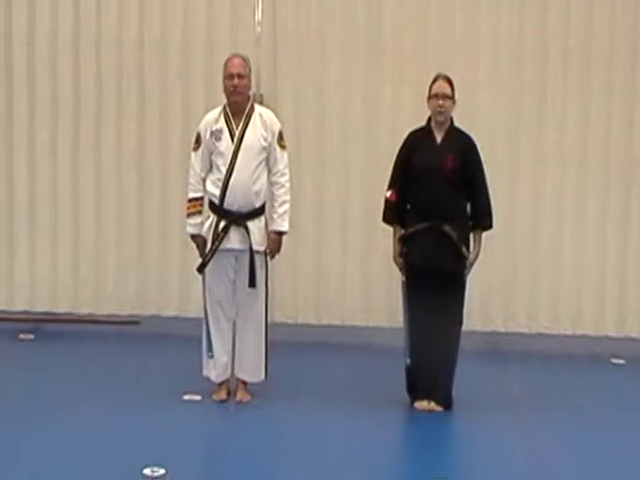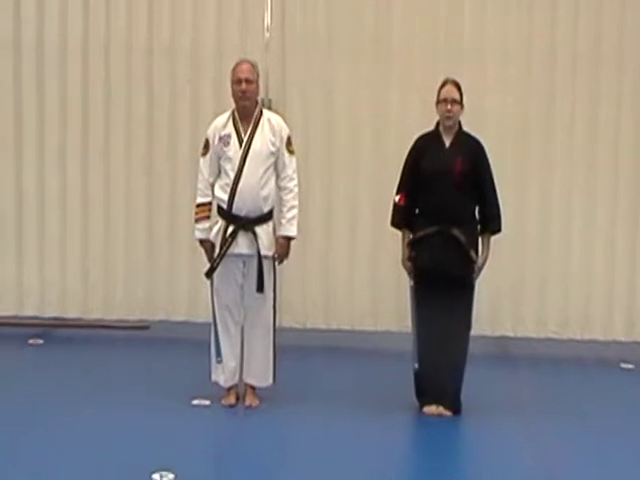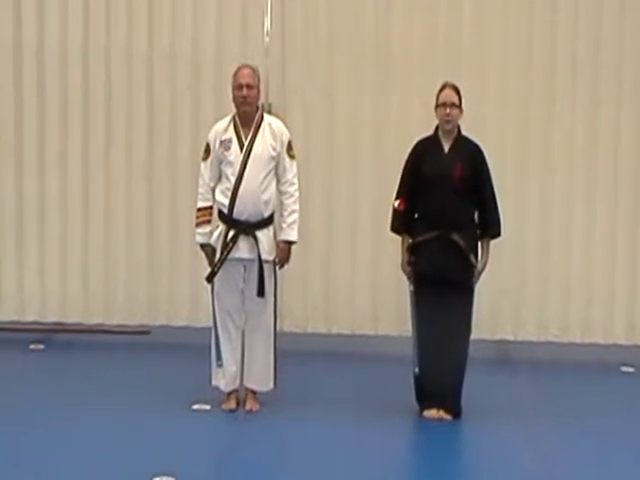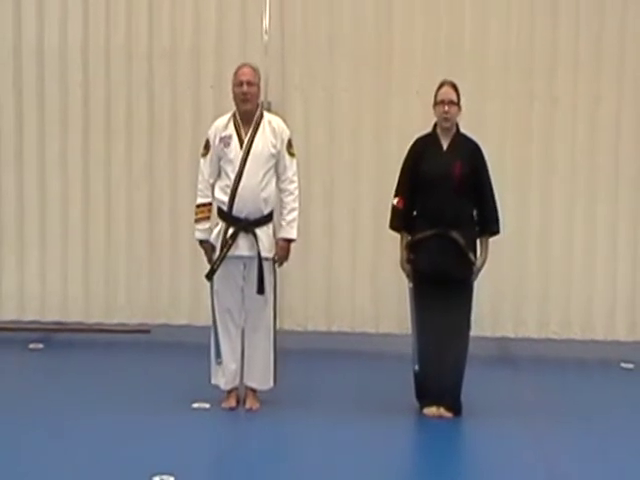
dt=0.5s
person 1, frame 1
left shoulder: (268, 122)
right shoulder: (210, 123)
left elbow: (280, 178)
right elbow: (196, 179)
left wrist: (278, 227)
right wrist: (196, 227)
left hip: (254, 227)
right hip: (217, 227)
left knee: (251, 306)
right knee: (218, 305)
left ankle: (244, 379)
right ankle: (221, 378)
person 1, frame 2
left shoulder: (277, 127)
right shoulder: (218, 128)
left elbow: (288, 183)
right elbow: (205, 183)
left wrist: (286, 232)
right wrist: (204, 232)
left hip: (263, 232)
right hip: (226, 232)
left knee: (259, 311)
right knee: (226, 309)
left ankle: (253, 384)
right ankle: (229, 383)
person 1, frame 3
left shoulder: (277, 131)
right shoulder: (218, 133)
left elbow: (289, 187)
right elbow: (205, 188)
left wrist: (287, 237)
right wrist: (204, 237)
left hip: (262, 237)
right hip: (227, 236)
left knee: (260, 315)
right knee: (227, 314)
left ankle: (253, 388)
right ankle: (230, 388)
person 1, frame 4
left shoulder: (277, 129)
right shoulder: (218, 130)
left elbow: (289, 185)
right elbow: (205, 185)
left wrist: (286, 235)
right wrist: (203, 233)
left hip: (262, 235)
right hip: (226, 234)
left knee: (259, 314)
right knee: (226, 312)
left ankle: (253, 387)
right ankle: (230, 386)
person 2, frame 1
left shoulder: (464, 144)
right shoulder: (414, 142)
left elbow: (478, 195)
right elbow: (397, 192)
left wrist: (476, 242)
right wrist: (397, 240)
left hip: (453, 240)
right hip: (418, 239)
left knee: (448, 317)
right knee: (419, 316)
left ankle: (440, 392)
right ankle: (420, 390)
person 2, frame 2
left shoulder: (473, 148)
right shoulder: (422, 146)
left elbow: (487, 199)
right elbow: (406, 196)
left wrist: (485, 246)
right wrist: (405, 243)
left hip: (461, 243)
right hip: (427, 242)
left knee: (456, 322)
right knee: (427, 319)
left ankle: (449, 396)
right ankle: (429, 394)
person 2, frame 3
left shoulder: (472, 153)
right shoulder: (421, 151)
left elbow: (486, 203)
right elbow: (405, 200)
left wrist: (484, 250)
right wrist: (405, 247)
left hip: (461, 248)
right hip: (426, 247)
left knee: (456, 326)
right knee: (427, 325)
left ankle: (449, 400)
right ankle: (429, 398)
person 2, frame 4
left shoulder: (471, 150)
right shoulder: (420, 148)
left elbow: (484, 200)
right elbow: (404, 198)
left wrist: (483, 247)
right wrist: (404, 245)
left hip: (460, 245)
right hip: (425, 244)
left knee: (456, 323)
right knee: (427, 322)
left ankle: (449, 398)
right ankle: (429, 396)
